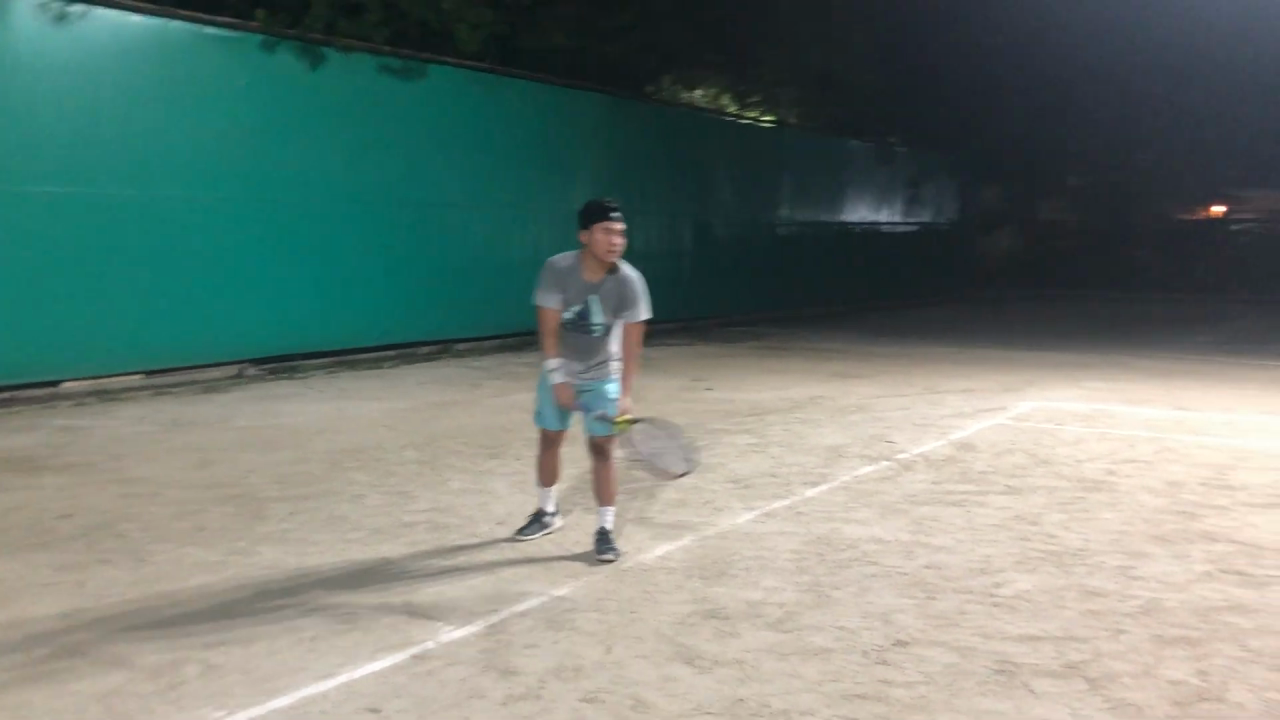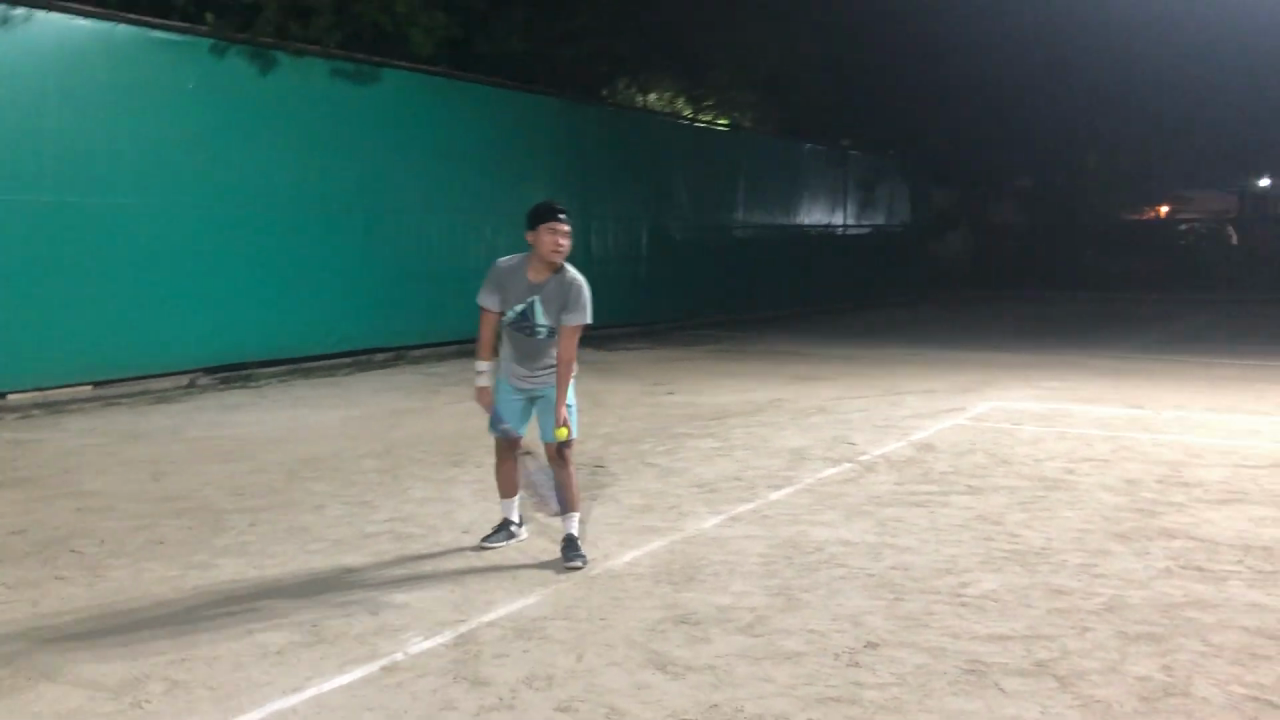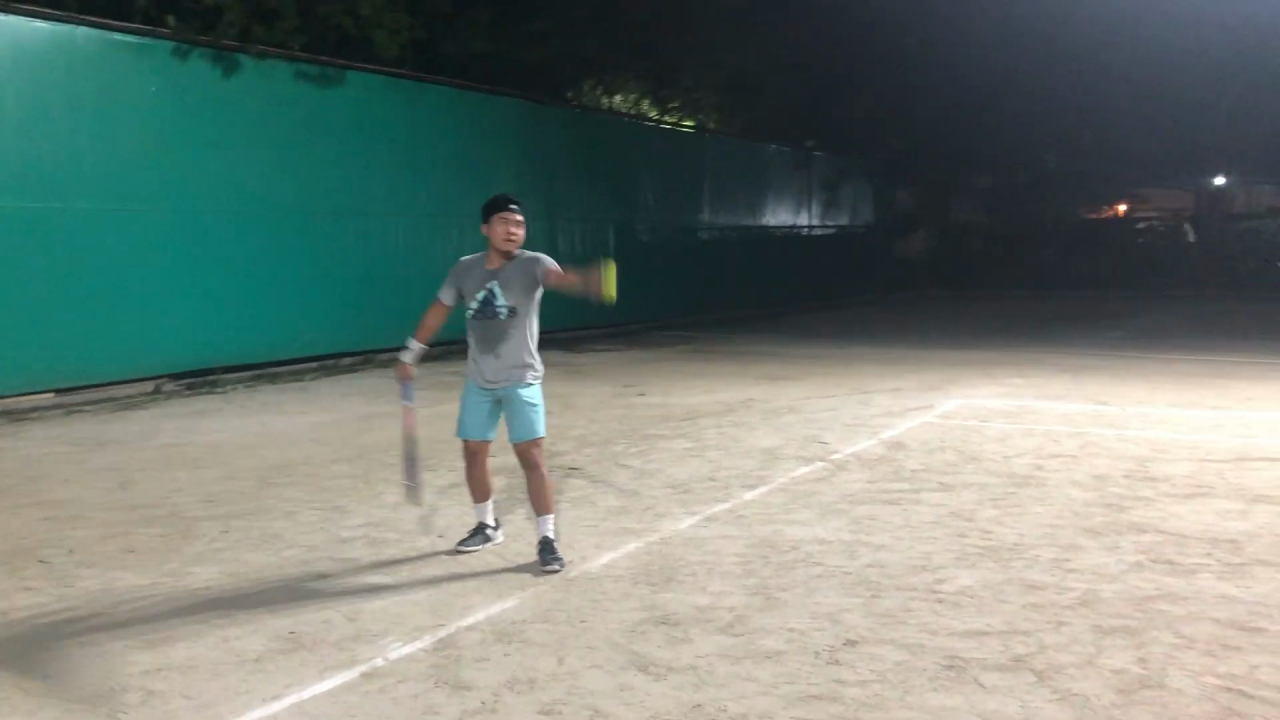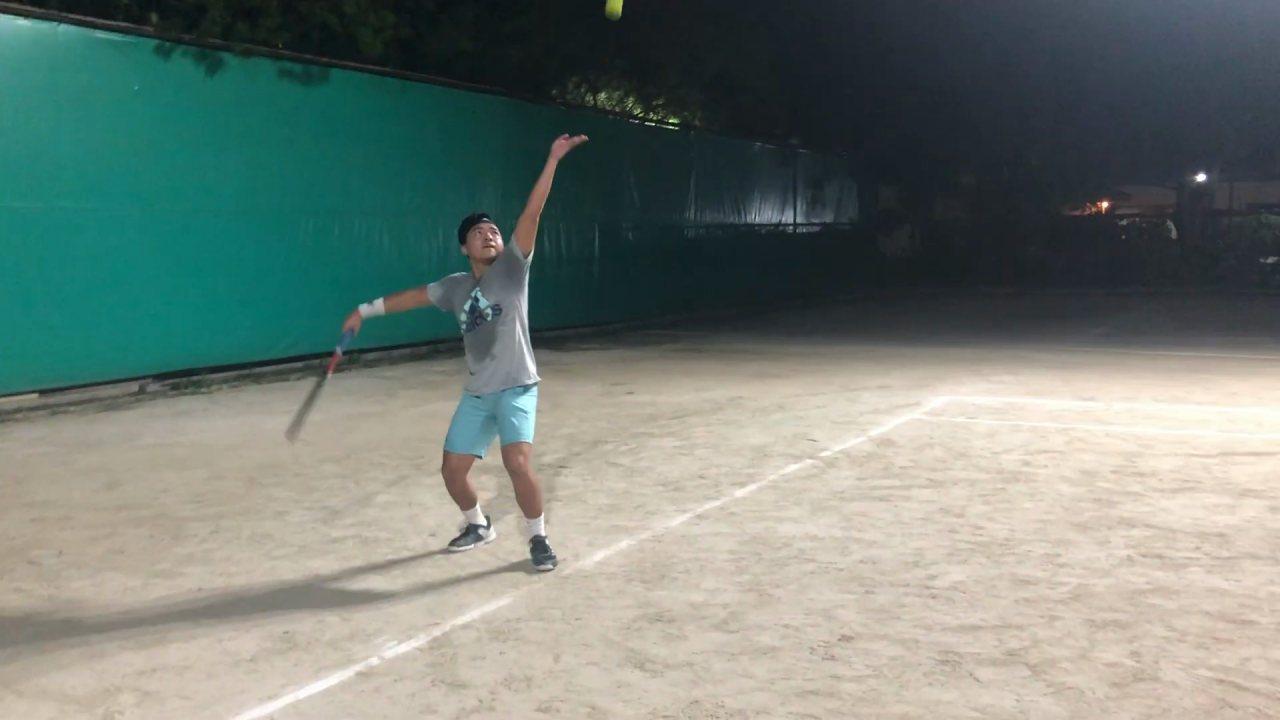
dt=0.2s
person 1, frame 1
left shoulder: (629, 282)
right shoulder: (557, 270)
left elbow: (632, 342)
right elbow: (549, 330)
left wrist: (625, 393)
right wrist: (558, 379)
left hip: (603, 376)
right hip: (560, 373)
left knee: (602, 447)
right knee: (549, 440)
left ankle: (605, 529)
right ankle: (547, 512)
person 1, frame 2
left shoulder: (574, 284)
right shoulder: (503, 272)
left elbow: (568, 346)
right elbow: (488, 327)
left wrist: (562, 402)
right wrist: (483, 380)
left hip: (553, 381)
right hip: (510, 379)
left knee: (559, 455)
right knee: (505, 448)
left ankle: (571, 536)
right ankle: (512, 522)
person 1, frame 3
left shoulder: (532, 265)
right shoulder: (465, 269)
left elbow: (561, 278)
right elbow: (438, 310)
left wrist: (588, 281)
right wrist: (410, 353)
left hip: (521, 380)
right hip: (479, 381)
left knee: (531, 456)
right knee: (473, 453)
left ankle: (547, 540)
right ankle: (487, 526)
person 1, frame 4
left shoulder: (511, 268)
right shoulder: (455, 286)
left elbow: (531, 214)
right elbow: (416, 296)
left wrist: (553, 160)
right wrist: (368, 310)
left hip: (517, 391)
right hip: (478, 395)
left knee: (517, 462)
right knee: (453, 469)
left ankle: (538, 537)
right ankle: (478, 525)
